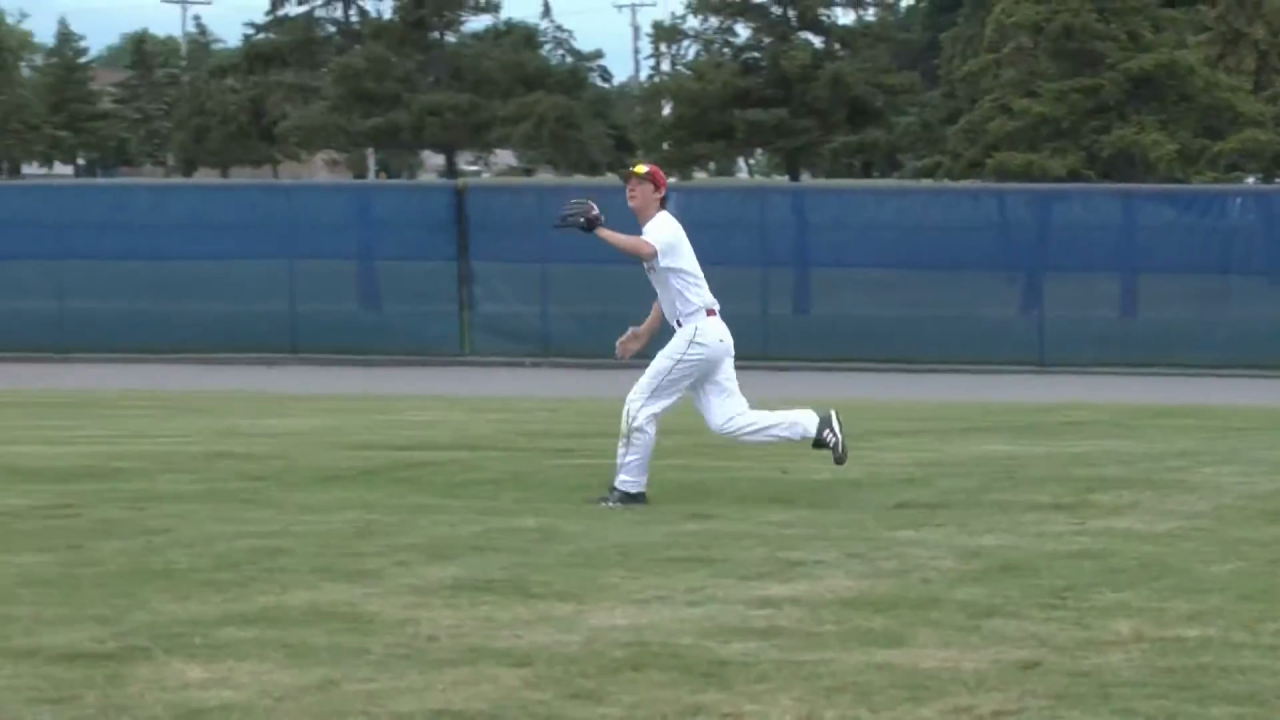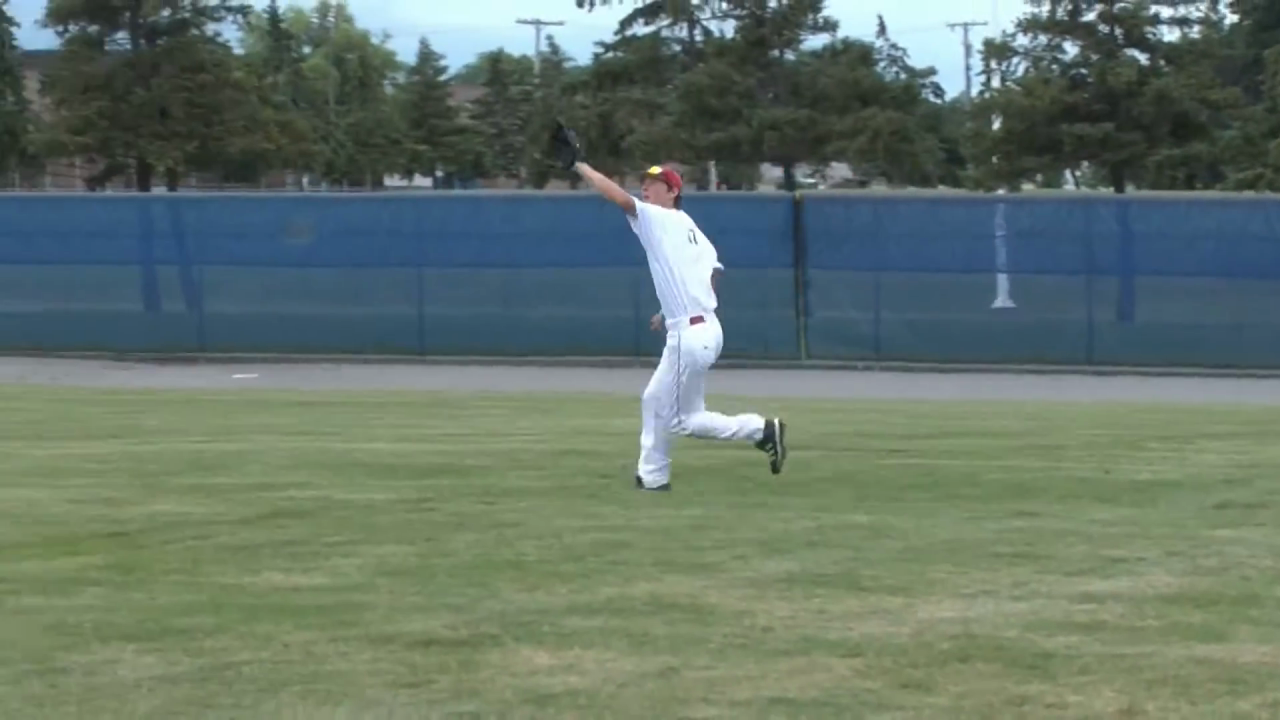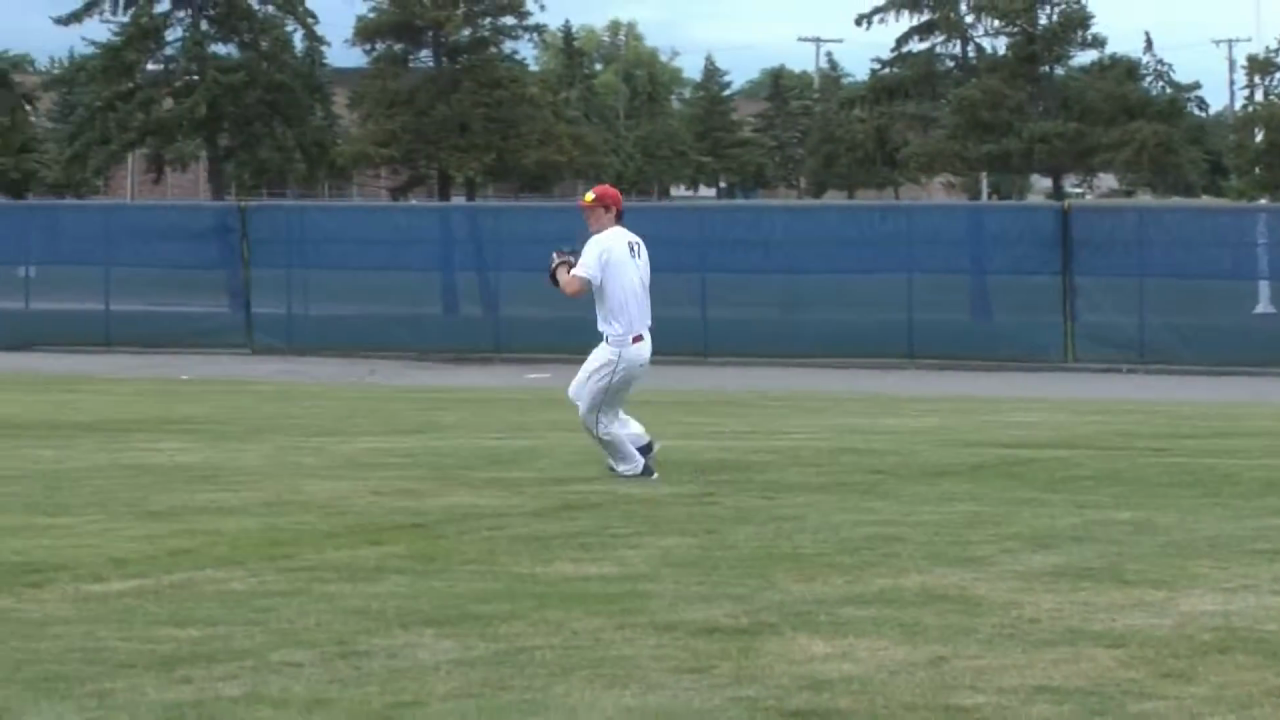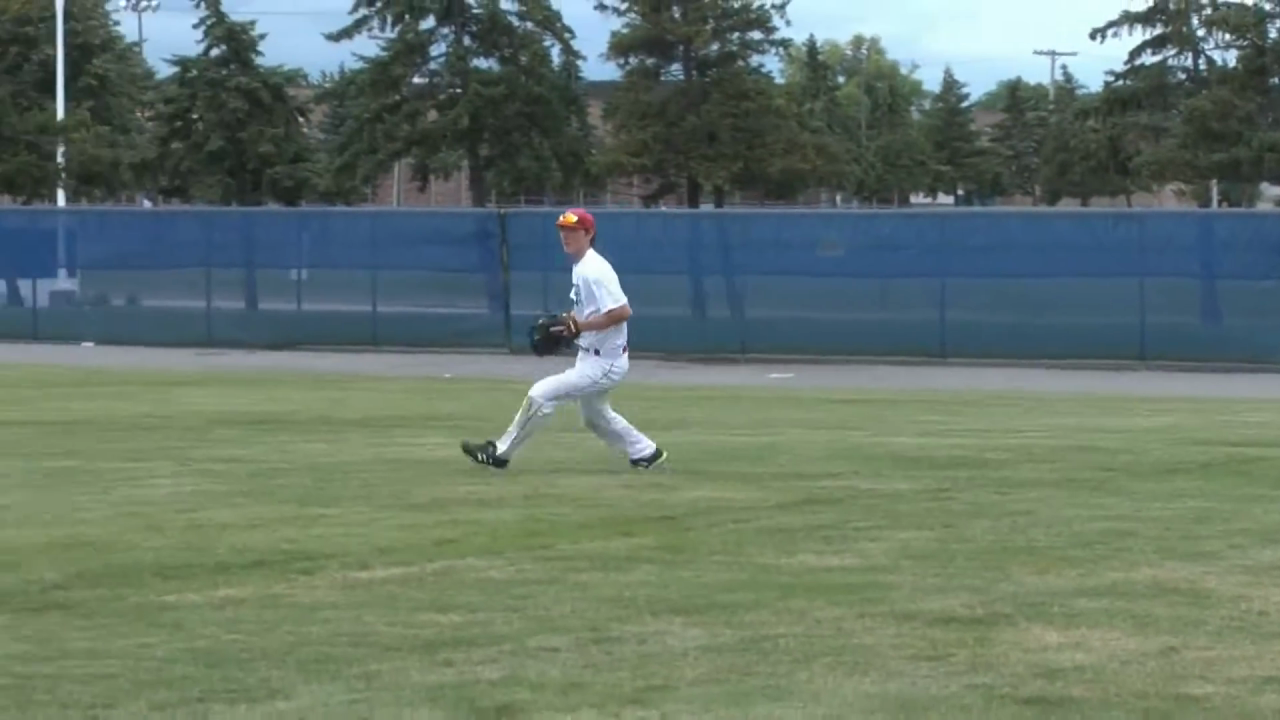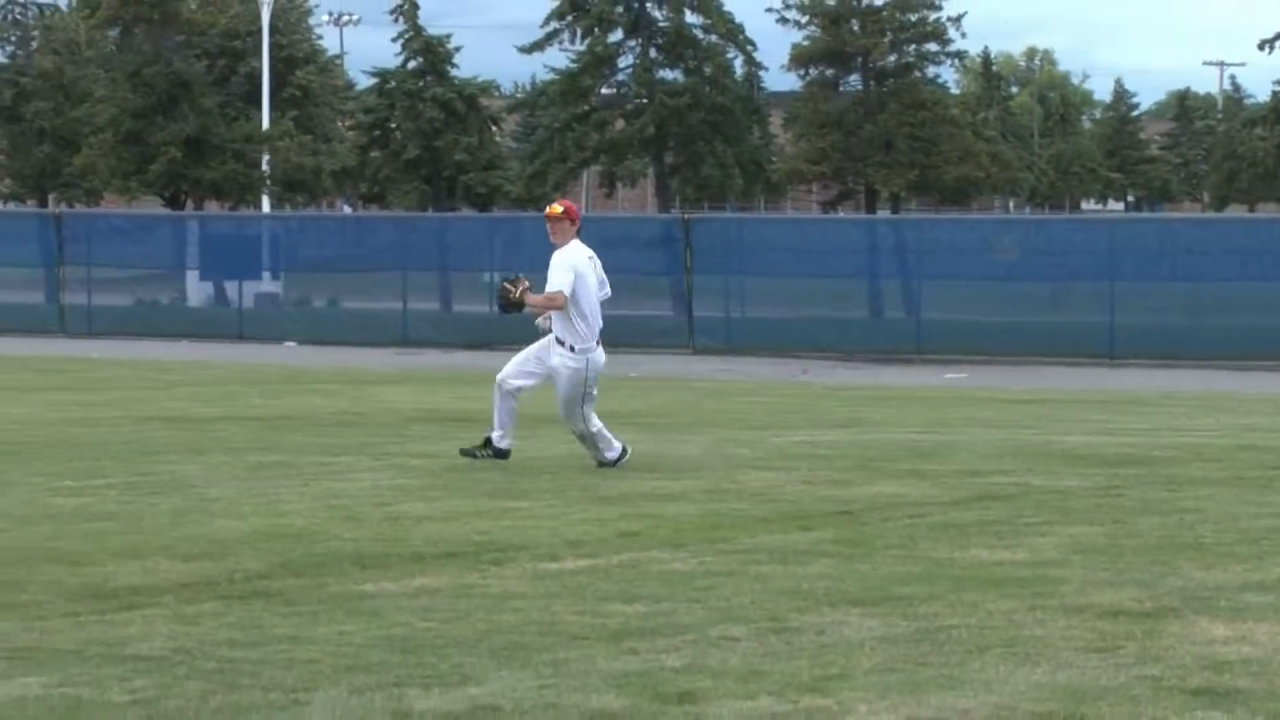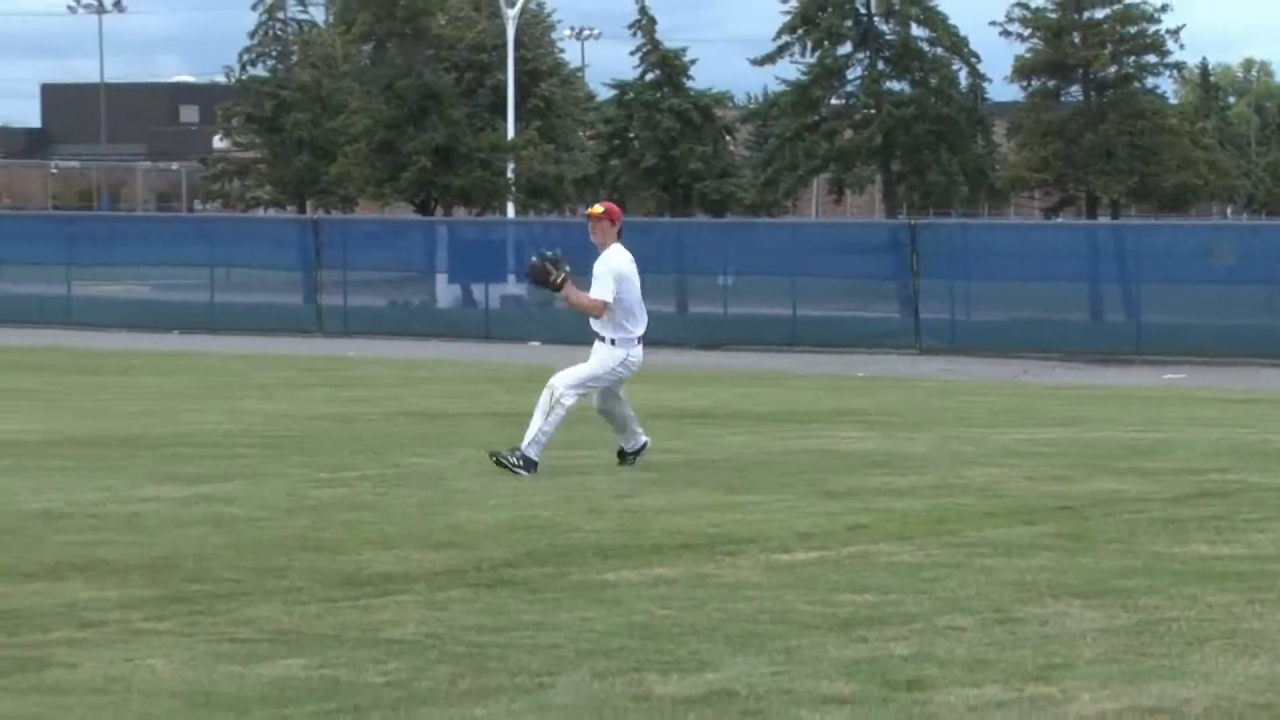
dt=0.3s
person 1, frame 1
left shoulder: (664, 227)
right shoulder: (660, 229)
left elbow: (645, 251)
left wrist: (599, 230)
right wrist: (644, 332)
left hip: (699, 334)
right hip: (707, 333)
left knee: (639, 408)
right knee: (731, 420)
left ankle: (629, 488)
right ankle: (816, 425)
person 1, frame 2
left shoulder: (658, 219)
right shoulder: (691, 230)
left elbow: (619, 196)
right elbow: (710, 280)
left wrist: (578, 164)
left hip: (690, 338)
right hip: (701, 331)
left knee: (684, 422)
right knee: (654, 404)
left ankle: (760, 429)
right ankle: (653, 478)
person 1, frame 3
left shoulder: (599, 244)
right shoulder: (635, 242)
left elbow: (573, 288)
left wrist: (560, 270)
left hip: (620, 350)
right hip: (635, 343)
left knee: (591, 414)
right knee: (581, 394)
left ankle: (634, 467)
right ankle: (637, 443)
person 1, frame 4
left shoulder: (593, 270)
right shoulder: (583, 266)
left elbow: (624, 311)
left wrist: (578, 326)
left hip: (605, 363)
right hip: (592, 356)
left knee: (539, 396)
right knee: (596, 416)
left ankle: (500, 453)
right ankle: (645, 453)
person 1, frame 5
left shoulder: (564, 258)
right shoulder: (588, 255)
left elbow: (555, 301)
right elbow: (603, 295)
left wrist: (524, 297)
left hip: (579, 356)
right hip: (557, 345)
left knee: (577, 417)
right knee: (507, 381)
left ankle: (612, 454)
right ankle: (498, 443)
person 1, frame 6
left shoulder: (611, 262)
right shoulder: (619, 257)
left elbow: (595, 308)
left wrist: (564, 286)
right wrist: (569, 288)
left hip: (619, 352)
right hip: (608, 346)
left knee: (558, 389)
right knee: (607, 402)
left ankle: (528, 458)
right ankle: (634, 443)
